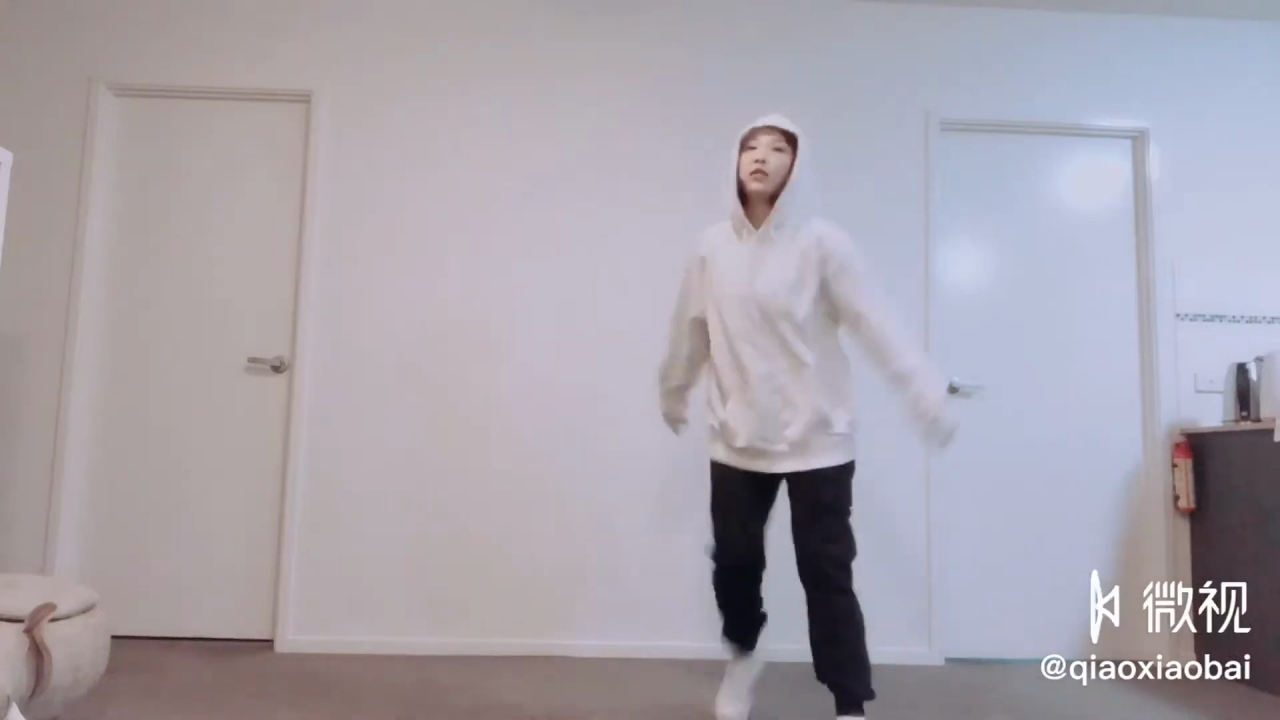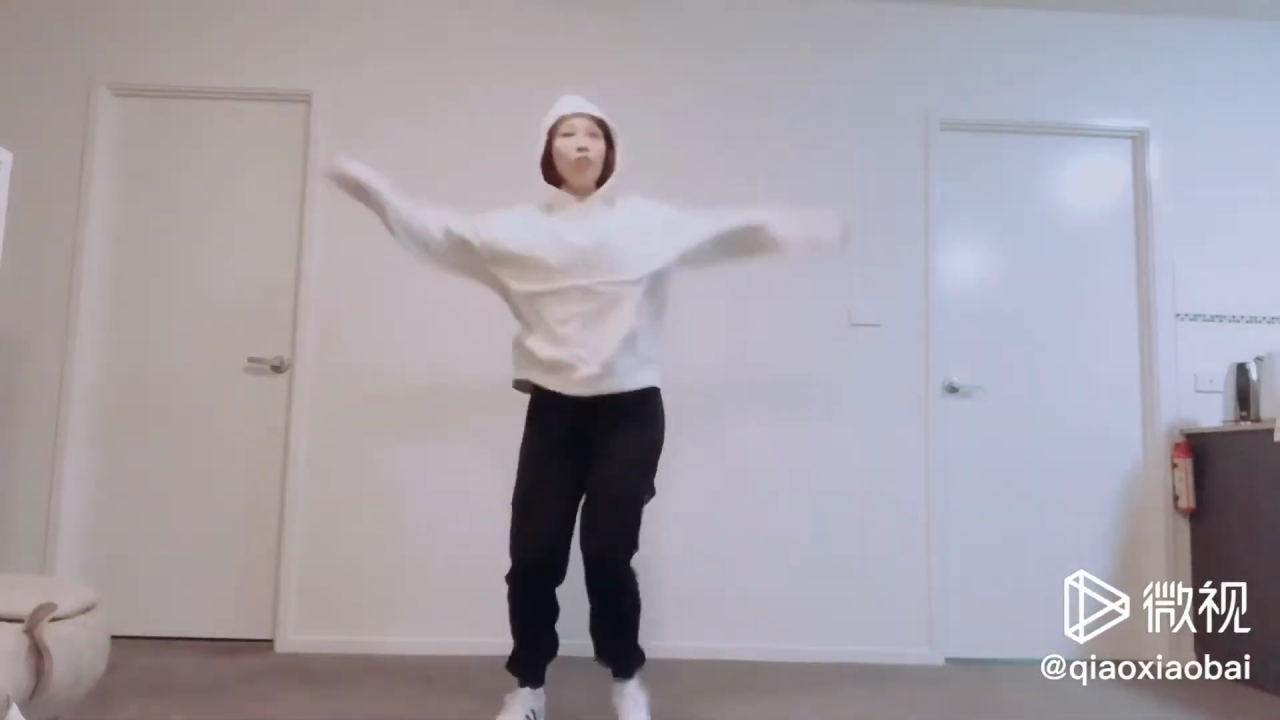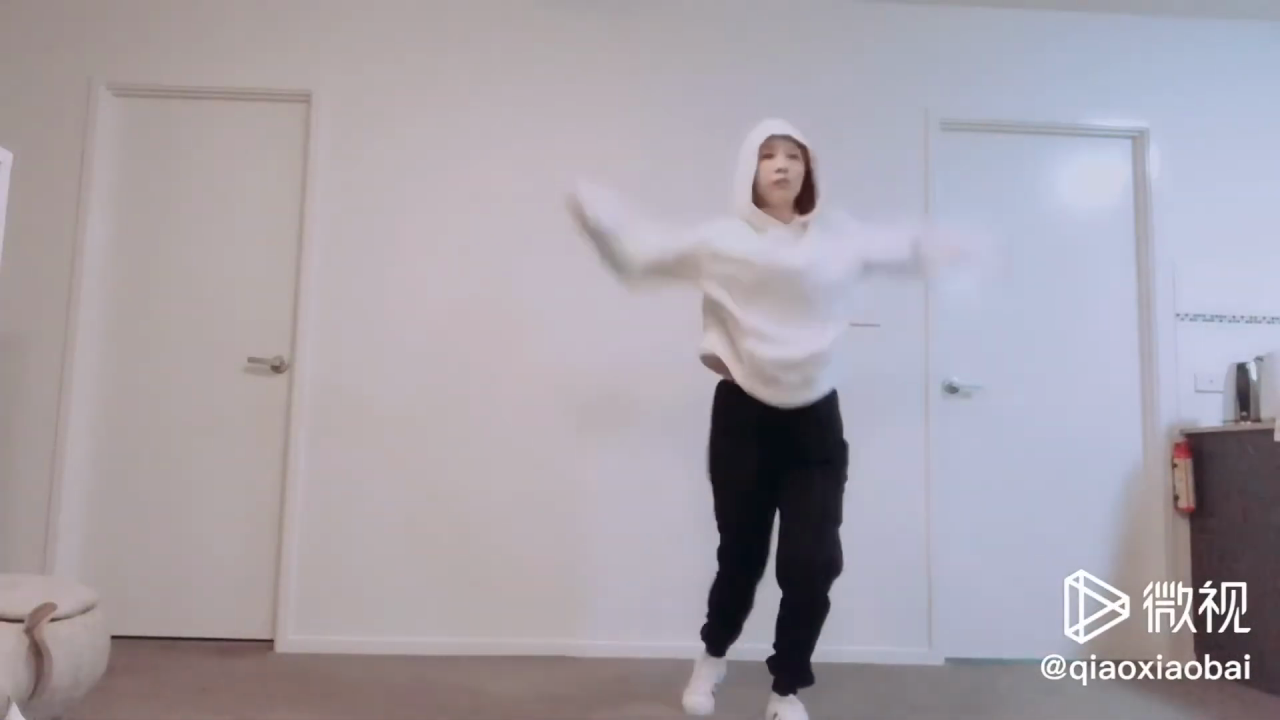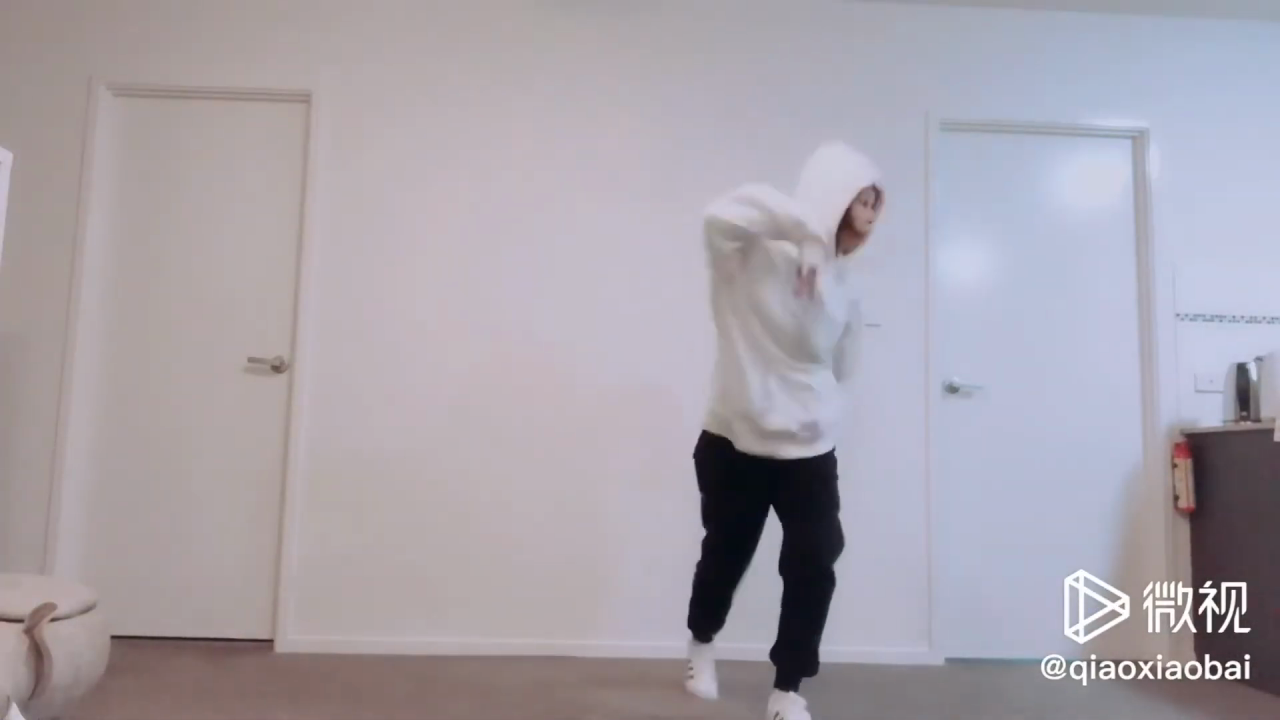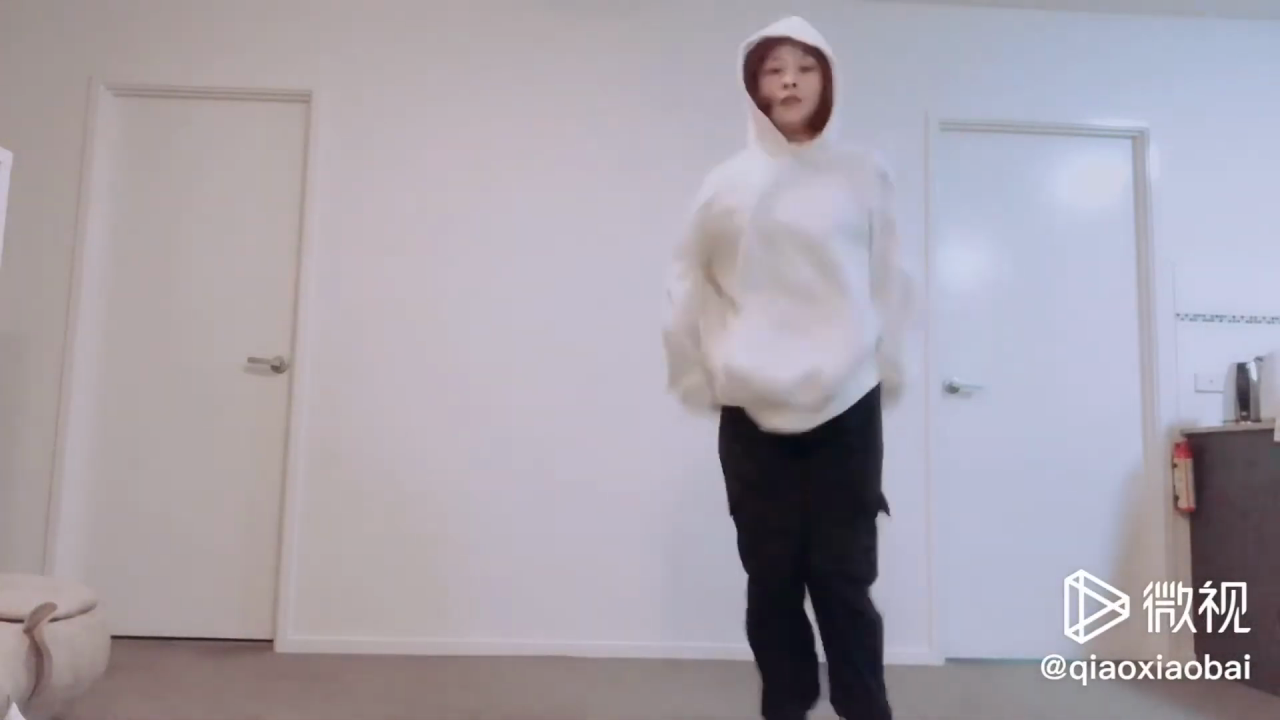
dt=1s
person 1, frame 1
left shoulder: (821, 243)
right shoulder: (714, 248)
left elbow: (876, 323)
right elbow: (691, 329)
left wrist: (926, 396)
right wrist: (673, 394)
left hip: (818, 438)
right hip: (740, 438)
left knee: (825, 571)
right knee: (735, 560)
right ankle: (741, 659)
person 1, frame 2
left shoulder: (645, 219)
right shoulder: (520, 227)
left elbow: (731, 228)
right elbow: (436, 231)
left wrist: (806, 229)
right wrist: (369, 186)
left hip: (631, 400)
right hip: (554, 403)
left knee: (608, 546)
right knee: (533, 554)
person 1, frame 3
left shoulder: (838, 235)
right shoulder: (721, 240)
left elbow: (905, 247)
right elbow: (636, 256)
left wrist: (958, 248)
right wrist: (594, 217)
left hip: (813, 414)
right hip: (743, 408)
left knee: (813, 563)
right knee: (741, 553)
right ankle: (713, 657)
person 1, frame 4
left shoulder: (840, 279)
right shoulder: (760, 255)
right elbow: (722, 214)
right wrist: (806, 228)
left hip: (808, 445)
right hip: (733, 438)
left knee: (814, 562)
right knee: (725, 555)
right ankle: (701, 645)
person 1, frame 5
left shoulder: (863, 176)
right shoulder: (729, 183)
left elbow: (887, 281)
right elbow: (692, 283)
left wrist: (888, 369)
right wrist: (692, 376)
left hip: (843, 402)
right hip: (752, 409)
left knee: (843, 578)
right knee: (772, 580)
